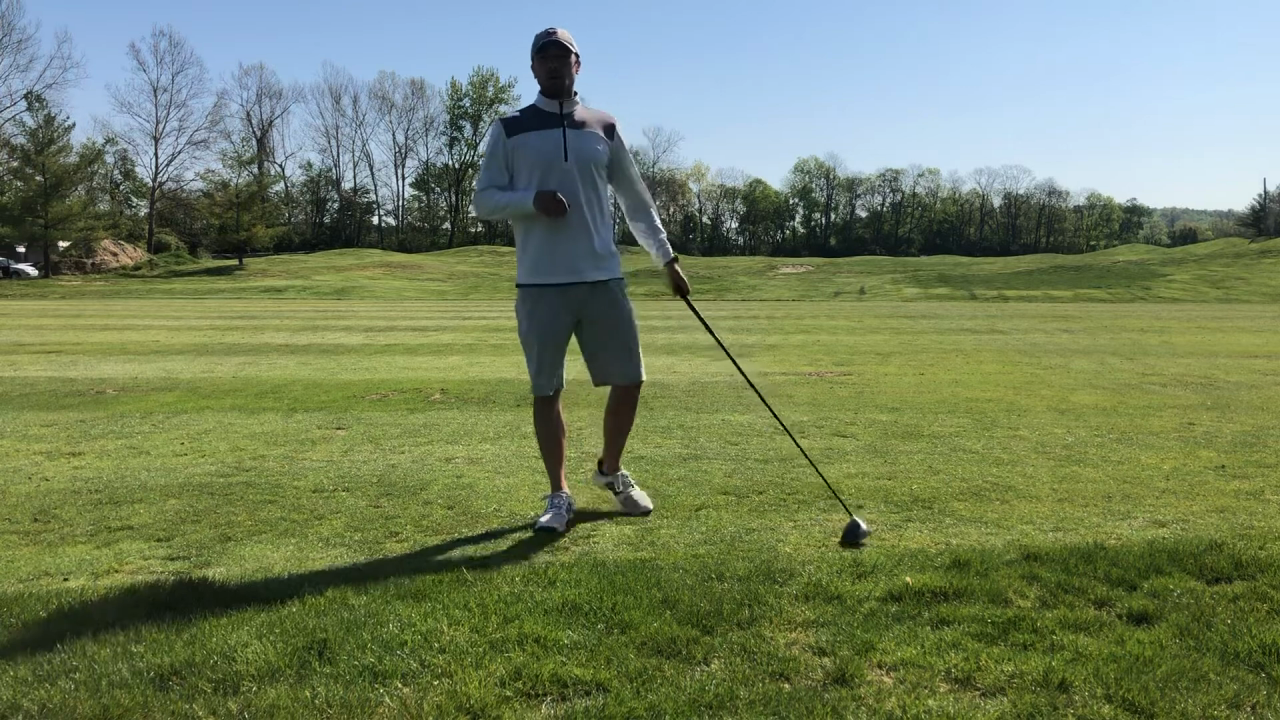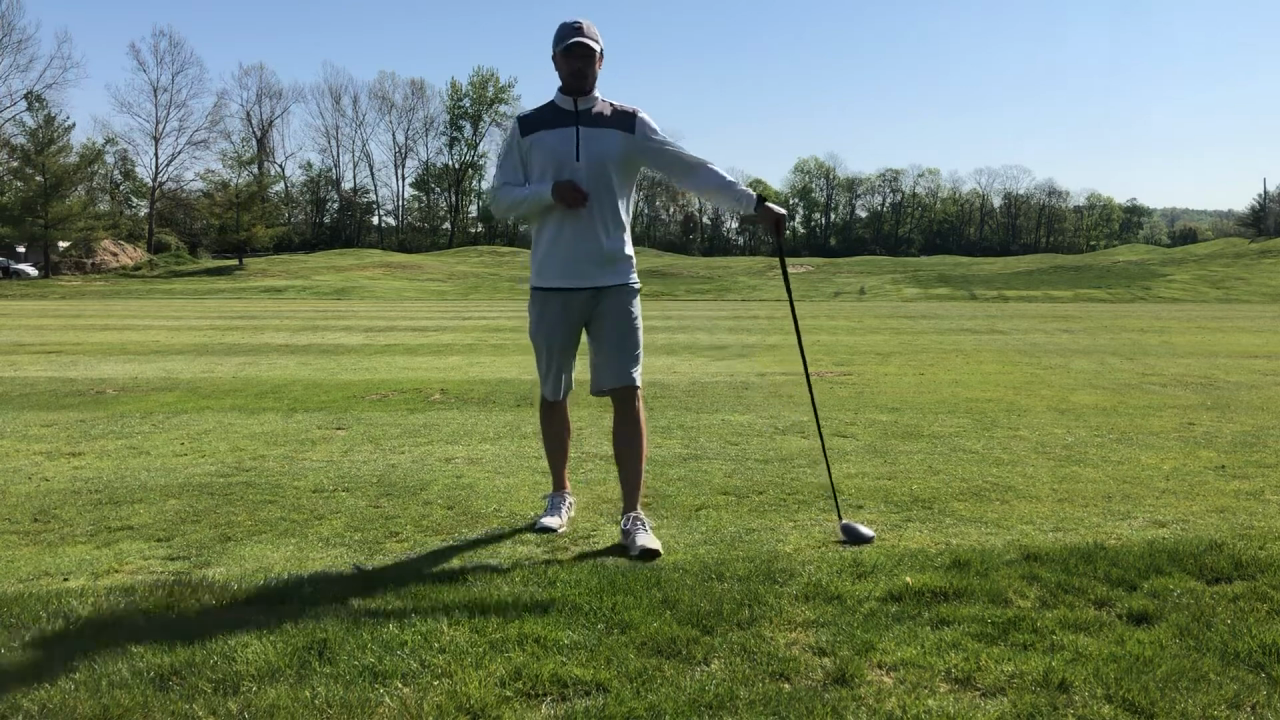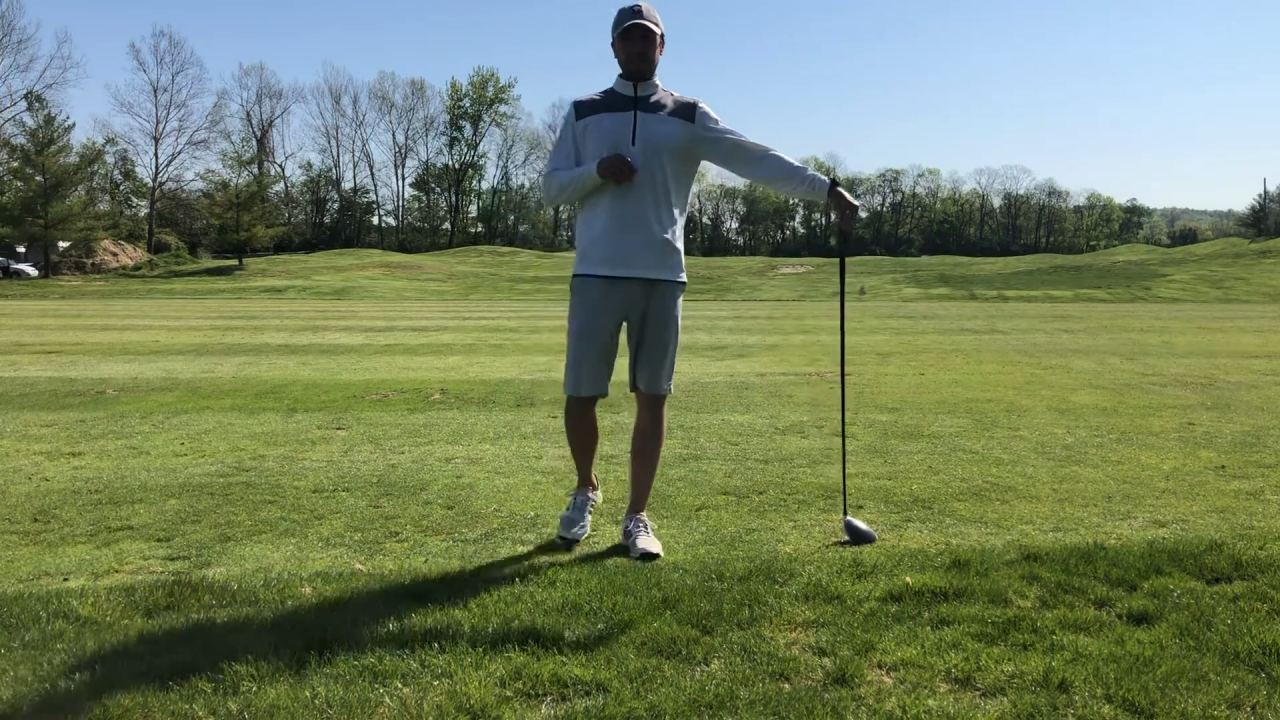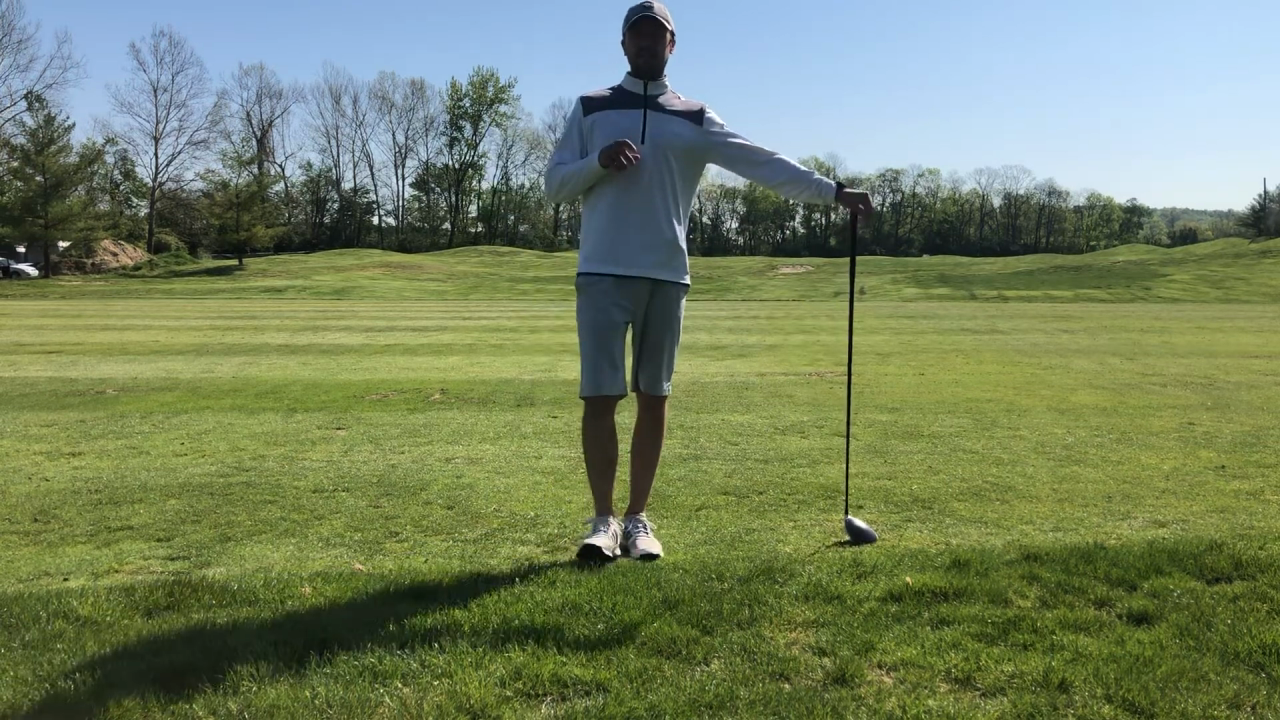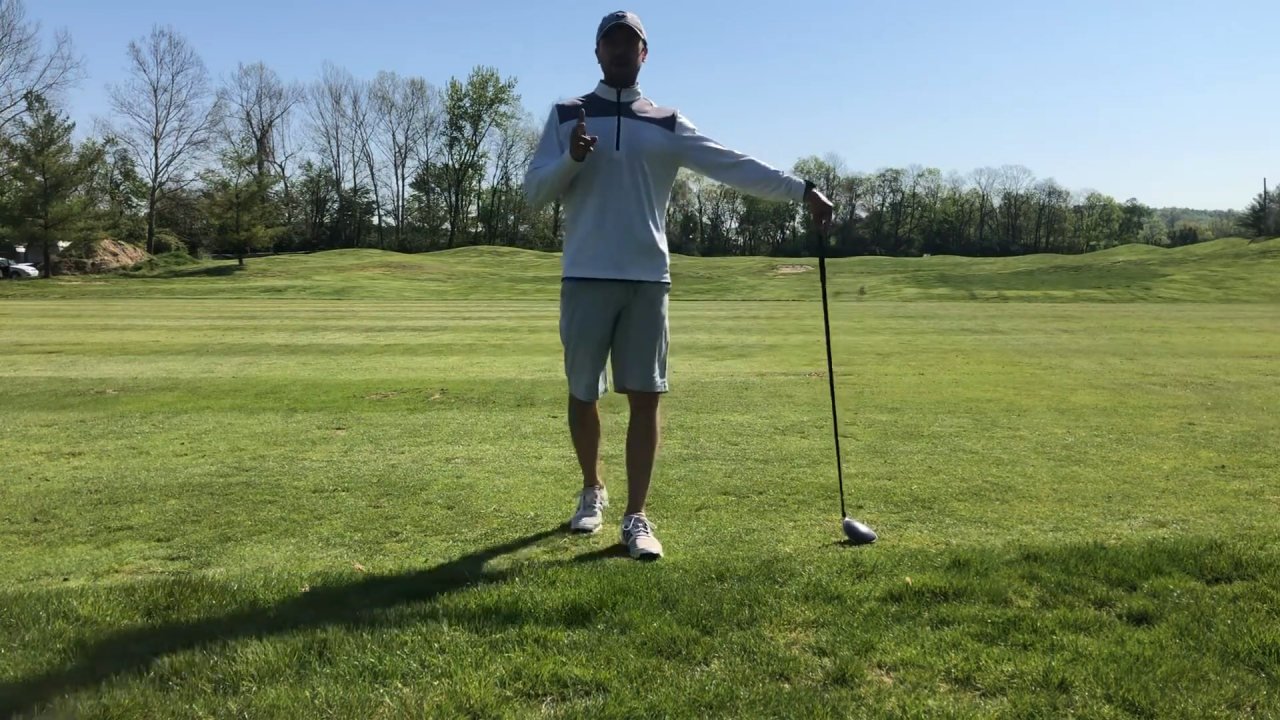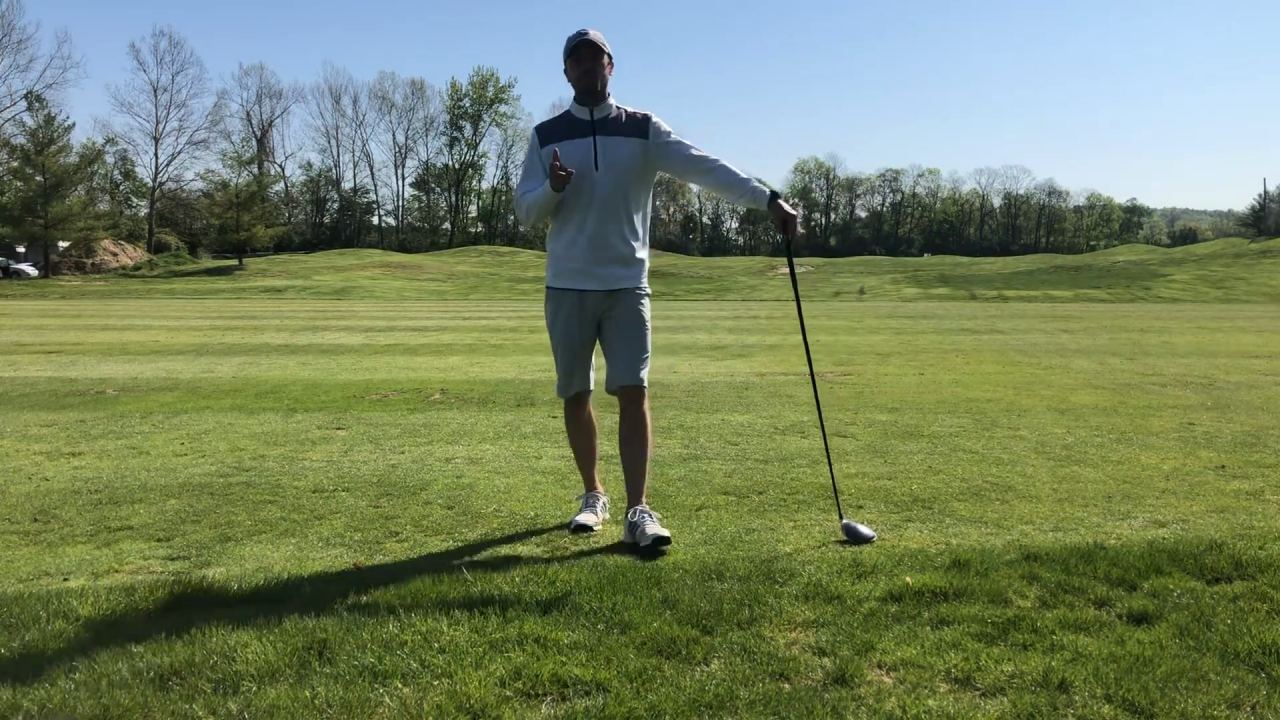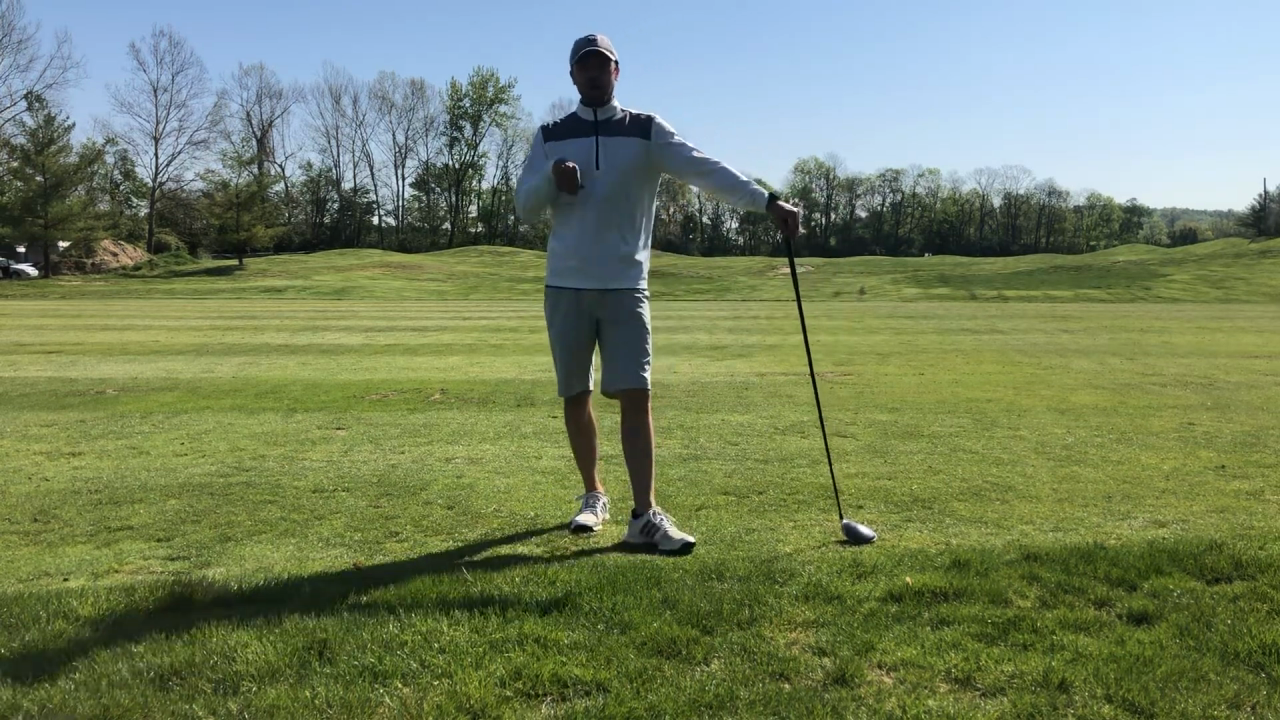
dt=0.7s
person 1, frame 1
left shoulder: (604, 128)
right shoulder: (508, 130)
left elbow: (636, 200)
right elbow: (483, 201)
left wrist: (668, 258)
right wrist: (531, 200)
left hip: (603, 278)
right hip: (540, 283)
left knee: (629, 382)
right knee: (545, 392)
left ankle: (610, 469)
right ankle: (559, 495)
person 1, frame 2
left shoulder: (628, 123)
right shoulder: (527, 127)
left elbow: (691, 170)
right elbow: (501, 200)
left wrist: (755, 203)
right wrist: (549, 190)
left hip: (616, 281)
right hip: (553, 285)
left knee: (626, 394)
right knee: (553, 396)
left ankle: (632, 516)
right ankle: (560, 494)
person 1, frame 3
left shoulder: (688, 115)
right shoulder: (583, 112)
left elbow: (758, 160)
right elbow: (551, 189)
left wrist: (826, 187)
right wrist: (597, 171)
left hip: (662, 275)
right hip: (597, 274)
left knee: (652, 398)
right knee: (581, 395)
left ankle: (637, 518)
right ankle: (585, 491)
person 1, frame 4
left shoulder: (694, 118)
right shoulder: (589, 108)
left elbow: (765, 163)
right elbow: (554, 184)
left wrist: (834, 190)
right wrist: (598, 162)
left hip: (666, 275)
right hip: (603, 273)
left knee: (653, 399)
right knee: (600, 397)
left ankle: (637, 517)
right ankle: (605, 520)
person 1, frame 5
left shoulder: (667, 123)
right shoulder: (567, 115)
left elbow: (733, 164)
right elbow: (535, 192)
left wrist: (800, 189)
right wrist: (571, 159)
left hip: (647, 278)
right hip: (585, 276)
left knee: (645, 396)
right knee: (583, 394)
left ankle: (637, 517)
right ankle: (592, 490)
person 1, frame 6
left shoulder: (643, 129)
right shoulder: (546, 135)
left elbow: (705, 168)
right elbow: (526, 212)
left wrist: (767, 198)
right wrist: (551, 188)
left hip: (626, 284)
right hip: (568, 286)
left knee: (633, 393)
right knee: (576, 394)
left ankle: (638, 512)
right ankle: (593, 495)
person 1, frame 7
left shoulder: (647, 130)
right shoulder: (551, 135)
left elbow: (707, 170)
right elbow: (525, 206)
left wrist: (767, 201)
right wrist: (551, 176)
left hip: (625, 285)
right hip: (566, 285)
left knee: (635, 394)
right knee: (576, 393)
left ankle: (646, 514)
right ankle: (594, 495)
